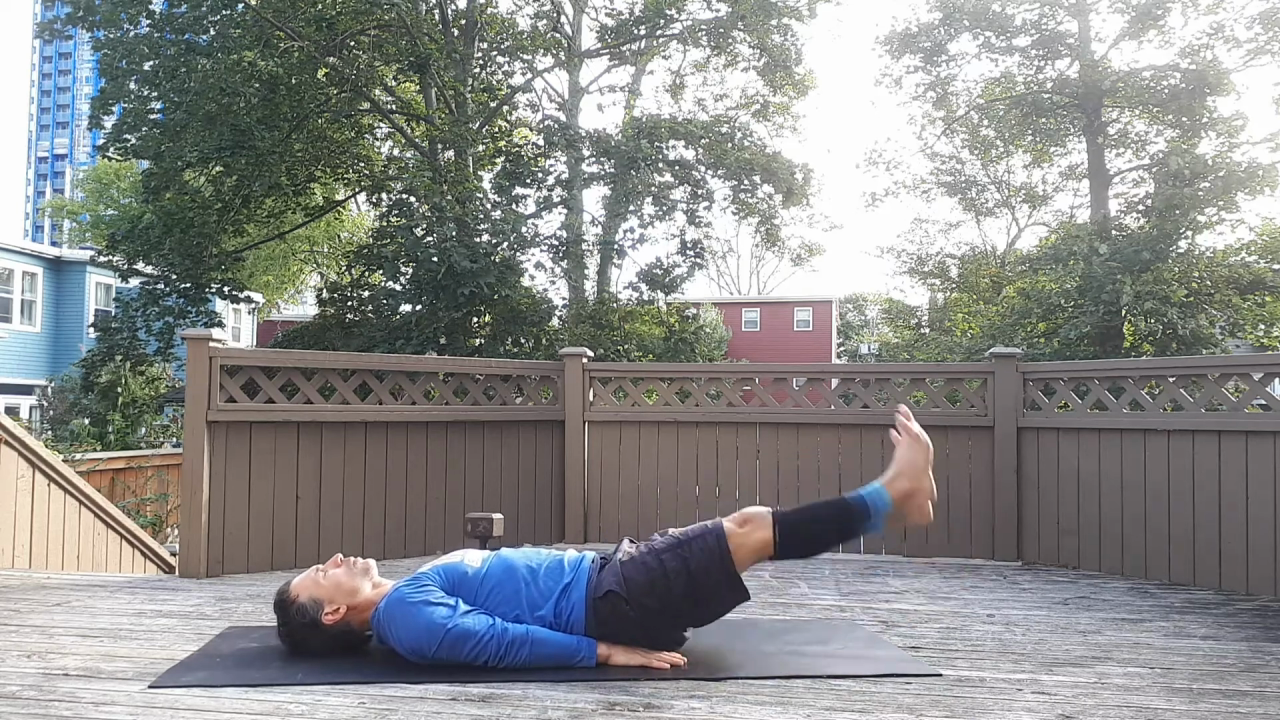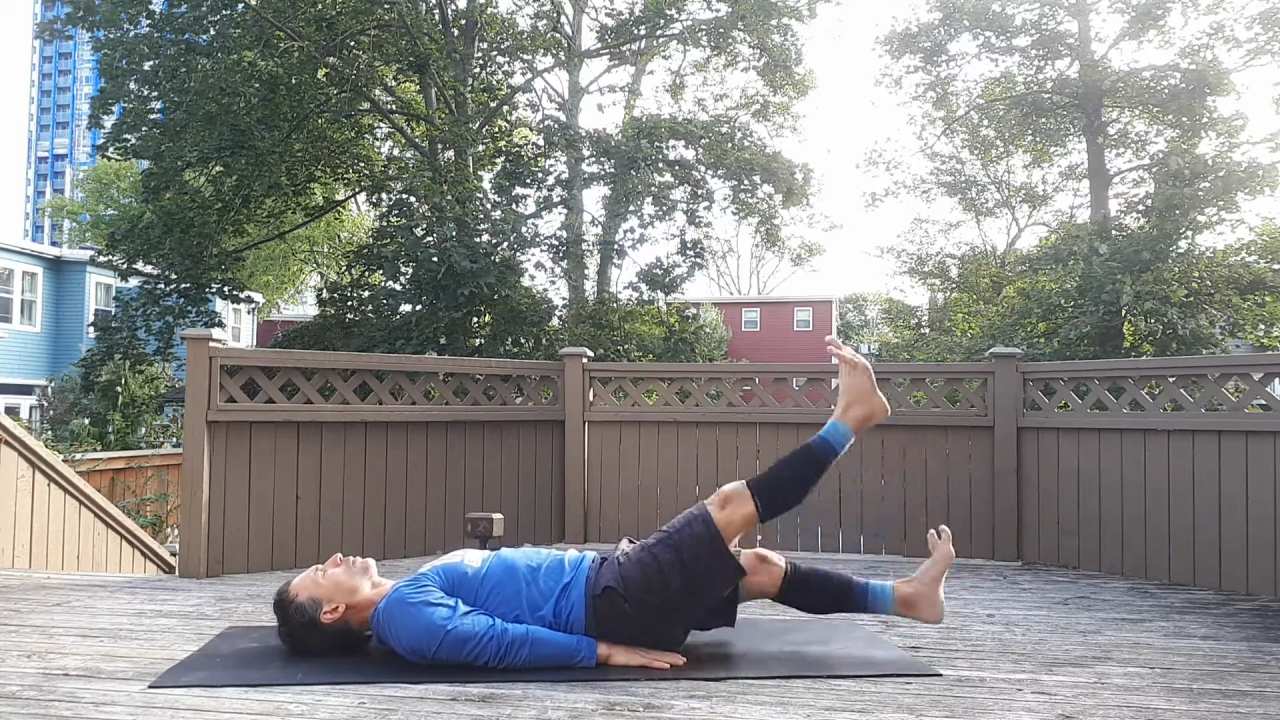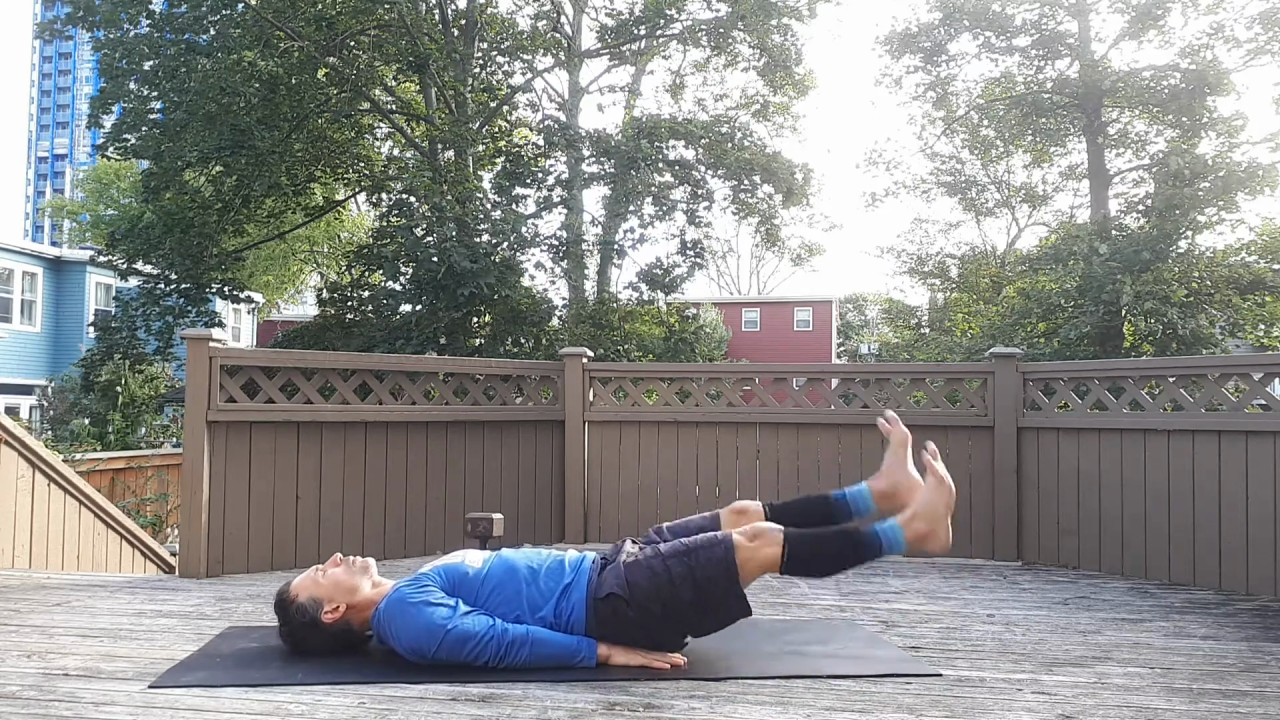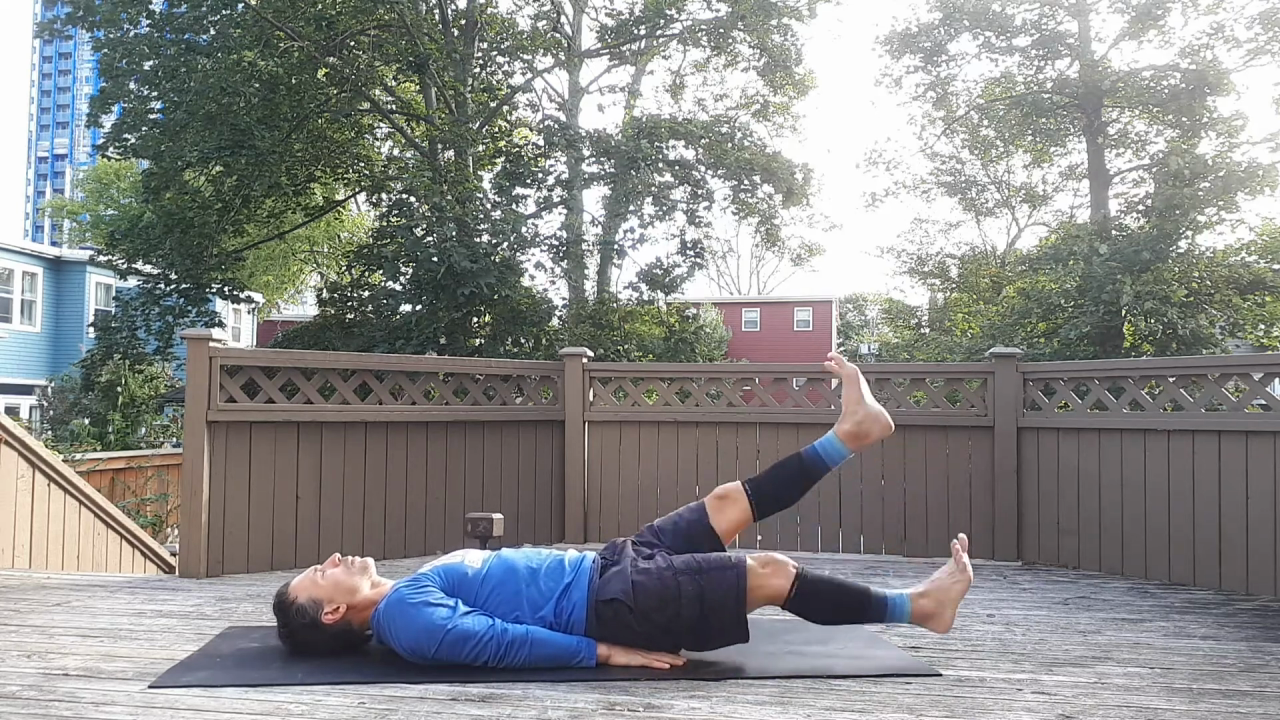
dt=0.2s
person 1, frame 1
left shoulder: (405, 594)
right shoulder: (403, 617)
right elbow: (499, 642)
right wrist: (606, 651)
left hip: (601, 574)
right hip: (607, 604)
left knee: (745, 529)
right knee: (750, 528)
left ankle: (891, 499)
right ankle: (889, 495)
person 1, frame 2
left shoulder: (411, 592)
right shoulder: (405, 618)
right elbow: (504, 641)
right wrist: (608, 649)
left hip: (604, 574)
right hip: (613, 603)
left knee: (761, 567)
right knee: (733, 503)
left ankle: (903, 596)
right ankle: (847, 420)
person 1, frame 3
left shoulder: (410, 594)
right shoulder: (405, 618)
right elbow: (500, 641)
right wrist: (607, 650)
left hip: (607, 571)
right hip: (610, 607)
left knee: (744, 514)
right knee: (761, 542)
left ankle: (884, 491)
right ankle: (905, 529)
person 1, frame 4
left shoulder: (412, 591)
right shoulder: (406, 618)
right elbow: (503, 641)
right wrist: (609, 650)
left hip: (606, 568)
right hip: (611, 604)
left knee: (729, 502)
right knee: (770, 572)
left ankle: (848, 433)
right ankle: (915, 606)
